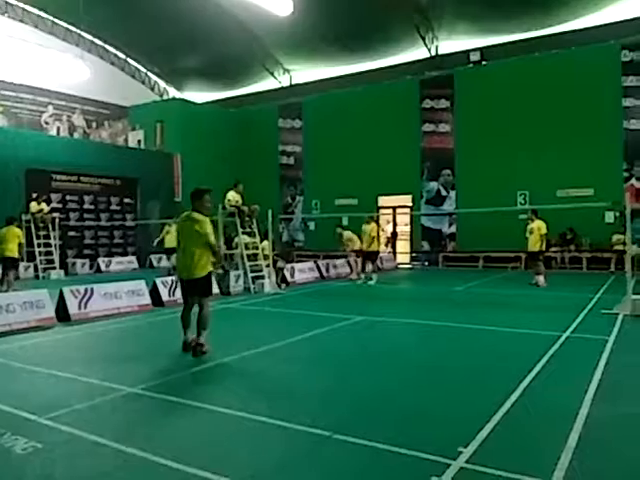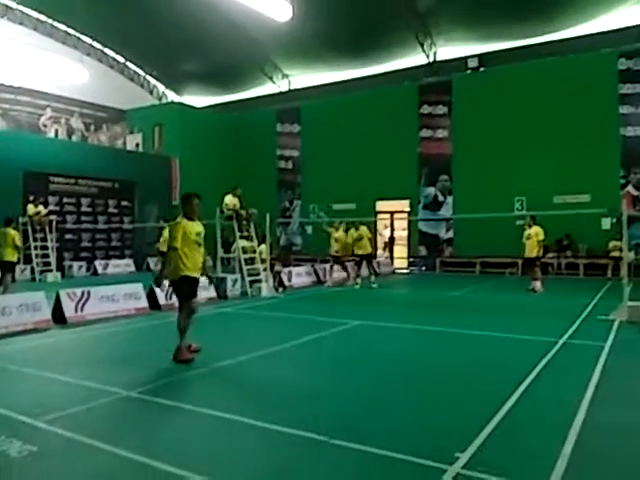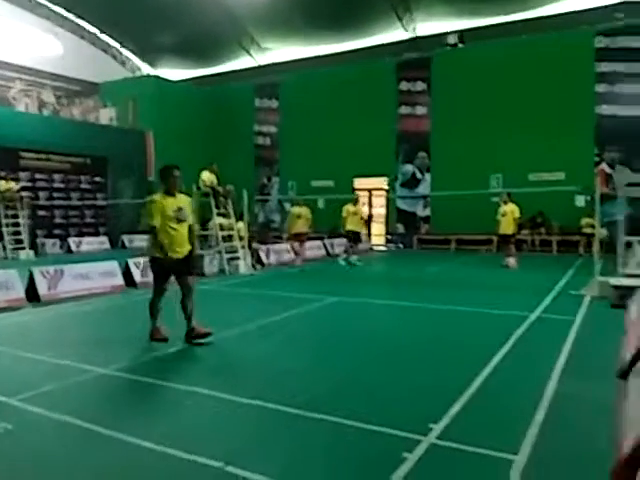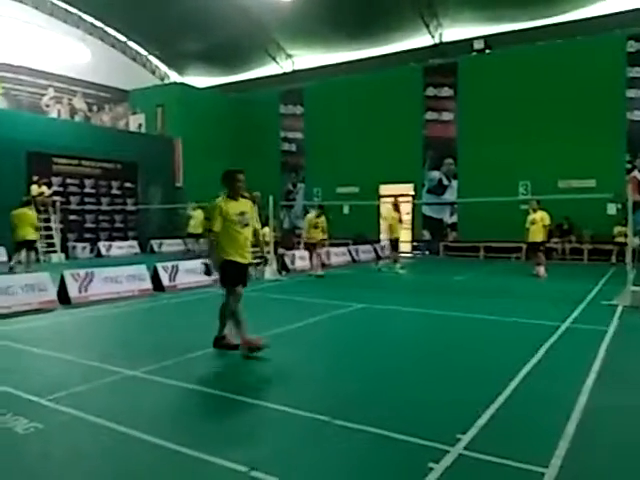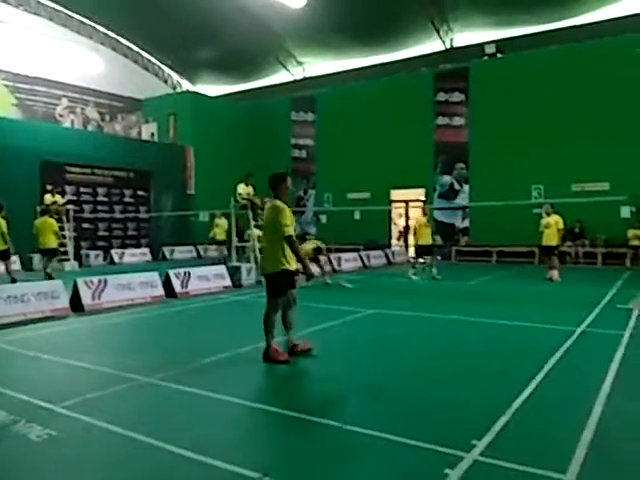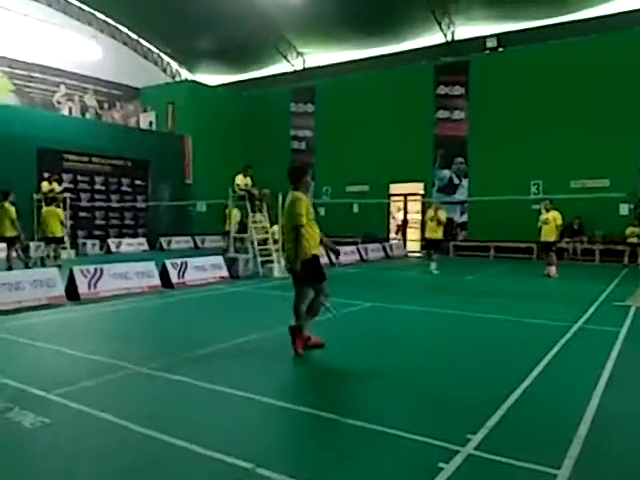
dt=0.7s
person 1, frame 1
left shoulder: (183, 219)
right shoulder: (202, 220)
right elbow: (211, 246)
left hip: (184, 270)
right hip: (200, 271)
left knee: (189, 304)
right knee: (204, 306)
left ankle: (187, 340)
right ankle: (200, 343)
person 1, frame 2
left shoulder: (199, 225)
right shoulder: (179, 224)
right elbow: (172, 250)
left wrist: (205, 271)
right wrist: (163, 272)
left hip: (192, 273)
right hip: (182, 274)
left knee: (185, 309)
right knee: (190, 309)
left ankle: (184, 344)
right ankle: (180, 348)
person 1, frame 3
left shoulder: (186, 200)
right shoulder: (156, 201)
right elbow: (154, 230)
left wrist: (193, 250)
right wrist: (164, 253)
left hip: (183, 253)
right hip: (163, 255)
left knee: (188, 288)
right knee: (159, 291)
left ankle: (191, 328)
right ankle: (155, 327)
person 1, frame 4
left shoulder: (248, 205)
right shoulder: (221, 205)
left elbow: (255, 230)
right elbow: (213, 234)
right wrist: (211, 261)
left hip: (244, 258)
right hip: (227, 258)
left knee: (231, 298)
right knee: (235, 296)
left ankle: (221, 335)
right ankle: (244, 340)
person 1, frame 5
left shoulder: (274, 206)
right shoulder: (280, 209)
right elbow: (289, 240)
right wrist: (305, 265)
left hip: (282, 264)
right hip: (278, 266)
left knee: (290, 302)
right knee: (274, 306)
left ankle: (292, 343)
right ankle: (269, 348)
person 1, frame 6
left shoulder: (295, 198)
right shoulder: (299, 199)
right elbow: (298, 231)
left wrist: (327, 244)
right wrist: (296, 259)
left hip: (303, 257)
right hip: (305, 256)
left knee: (302, 296)
right knee: (321, 293)
left ankle: (303, 336)
right ankle: (301, 329)
